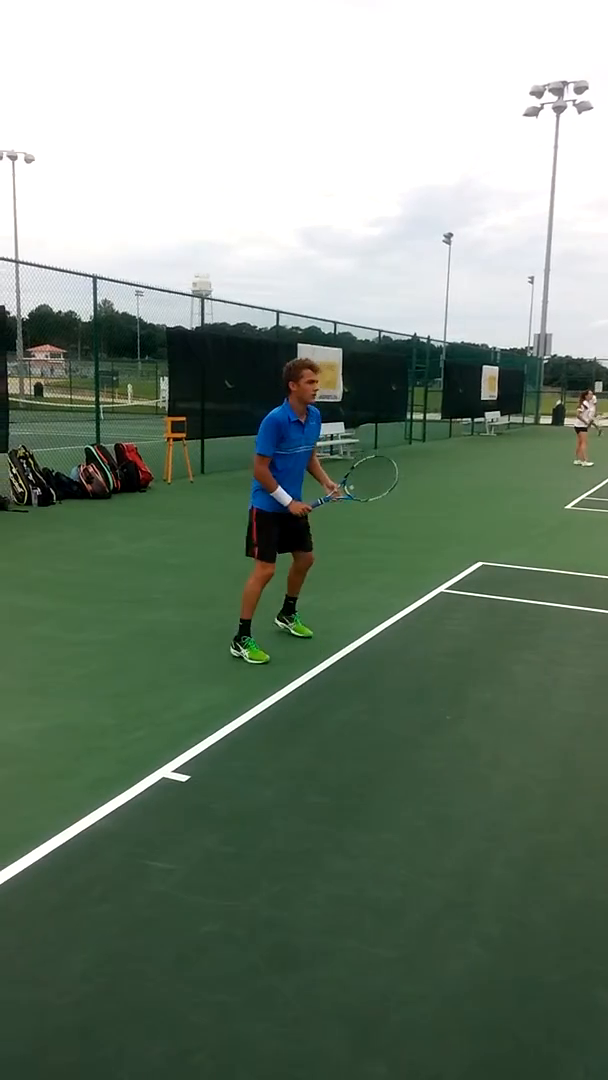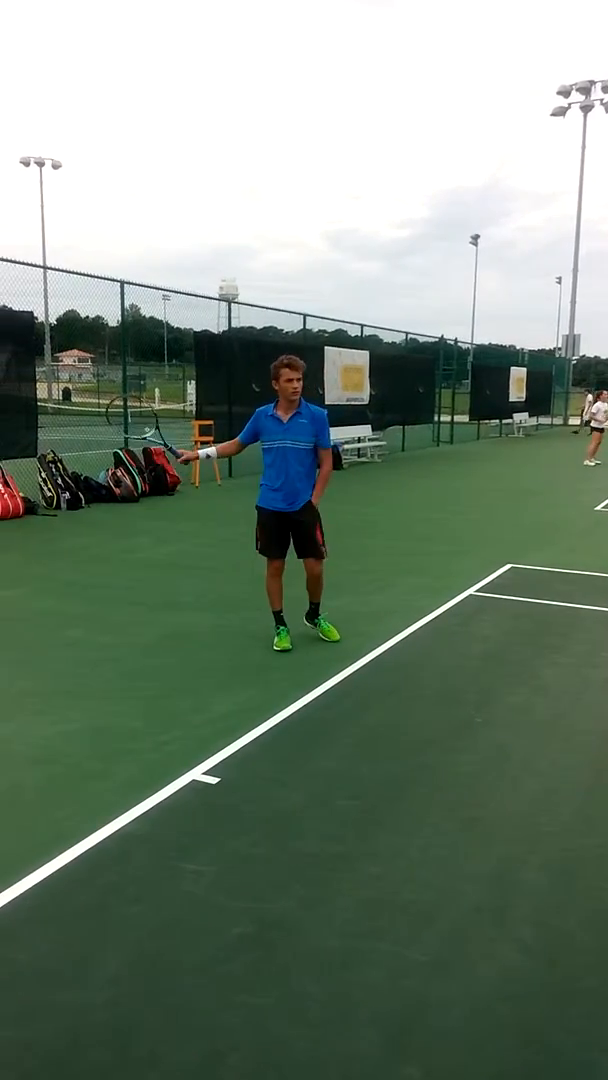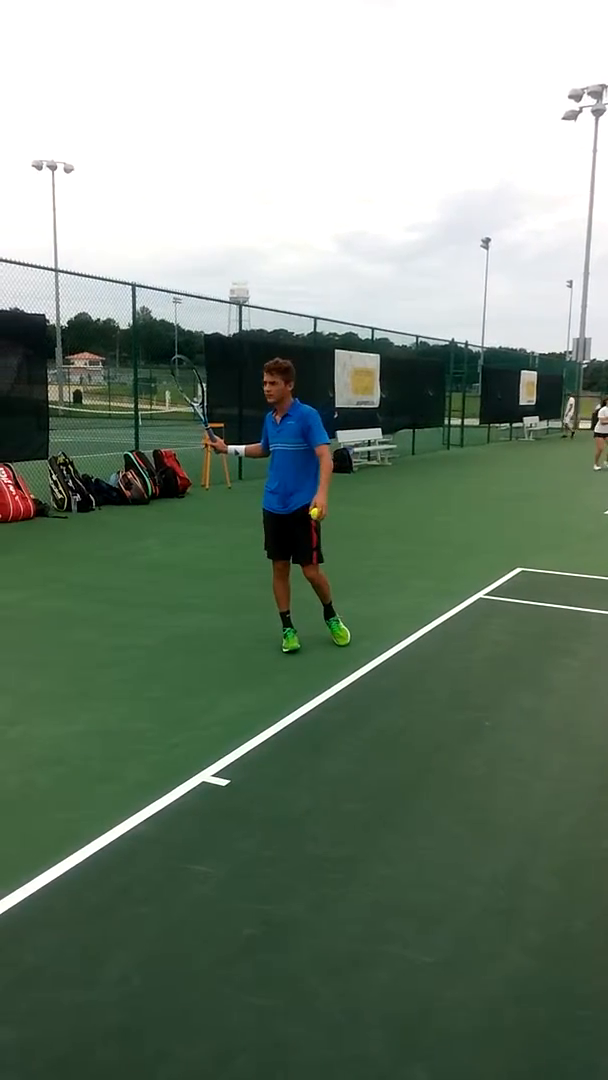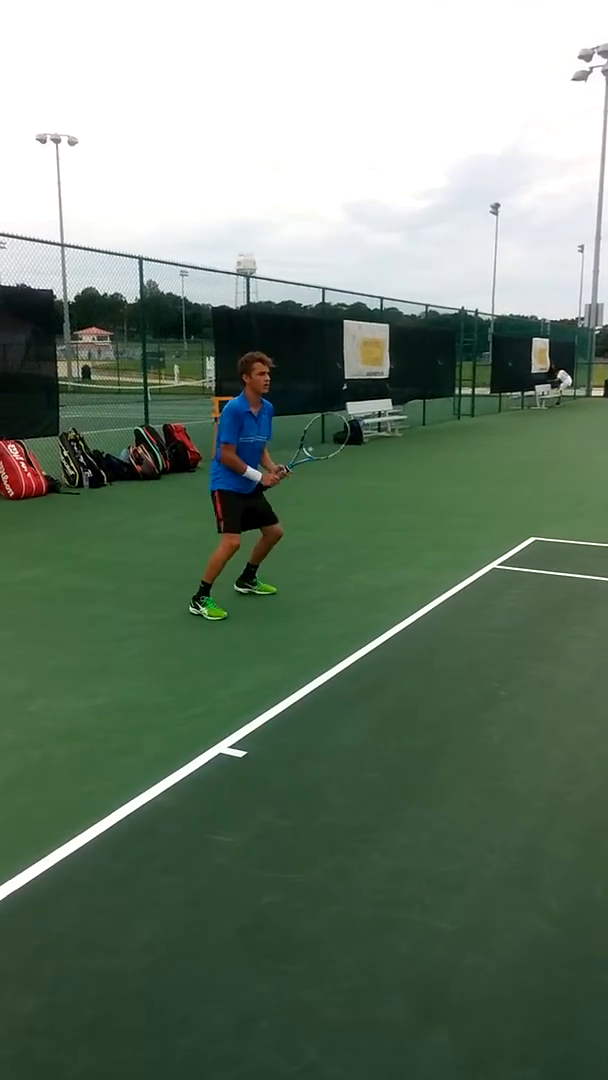
dt=1s
person 1, frame 1
left shoulder: (314, 416)
right shoulder: (275, 420)
right elbow: (260, 469)
left wrist: (326, 481)
right wrist: (289, 501)
left hip: (293, 504)
right hip: (267, 505)
left knee: (305, 558)
right knee: (264, 570)
left ankle: (287, 614)
right ankle: (242, 639)
person 1, frame 2
left shoulder: (316, 416)
right shoulder: (261, 416)
left elbow: (326, 462)
right elbow: (236, 445)
left wrist: (314, 500)
right wrist: (199, 453)
left hip: (303, 506)
right hip: (270, 506)
left knee: (315, 567)
right knee: (275, 566)
left ankle: (315, 616)
right ankle: (280, 626)
person 1, frame 3
left shoulder: (307, 416)
right shoulder: (269, 419)
left elbow: (325, 457)
left wrist: (321, 493)
right wrist: (228, 448)
left hip: (303, 507)
right hip: (273, 507)
left knee: (311, 570)
right knee: (279, 568)
left ankle: (331, 617)
right ankle: (288, 628)
person 1, frame 4
left shoulder: (267, 408)
right shoulder: (233, 410)
right elbow: (227, 457)
left wrist: (273, 469)
right wrist: (259, 476)
left hip: (249, 486)
right hip: (226, 486)
left knee: (273, 532)
right knee: (231, 542)
left ankle: (247, 579)
right ankle: (200, 597)
